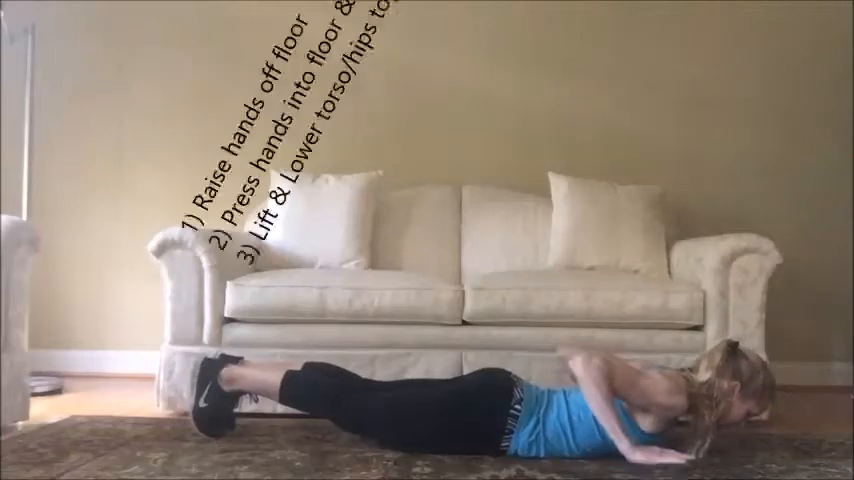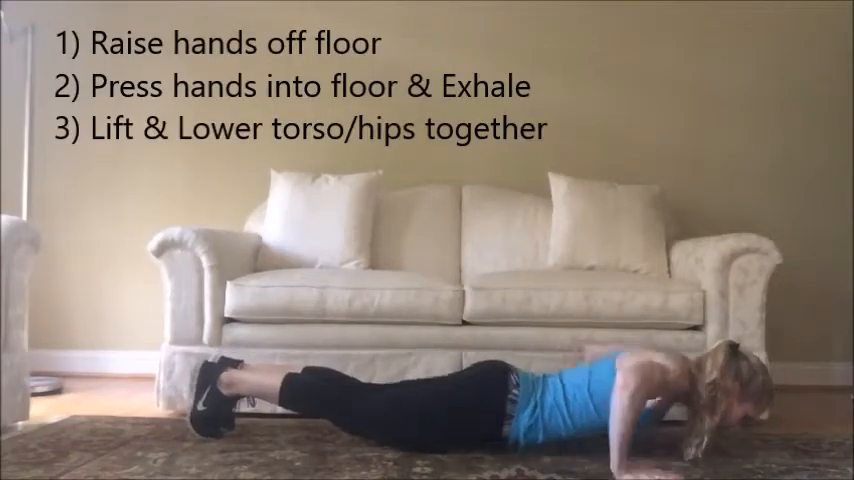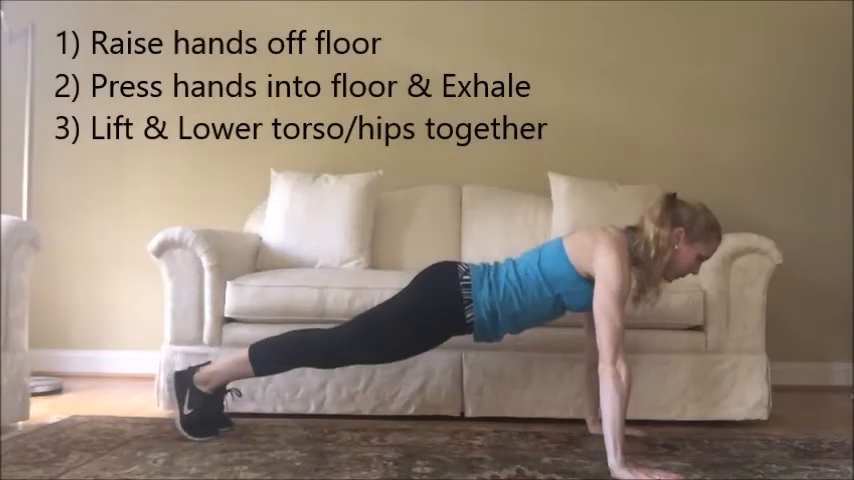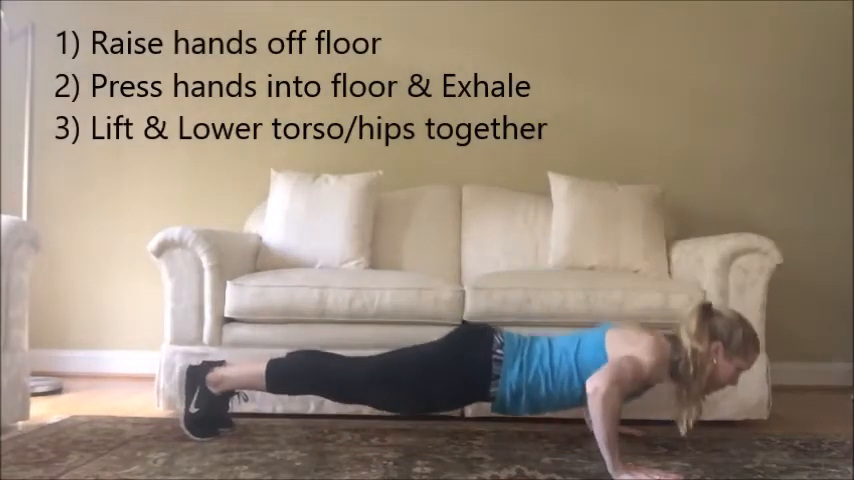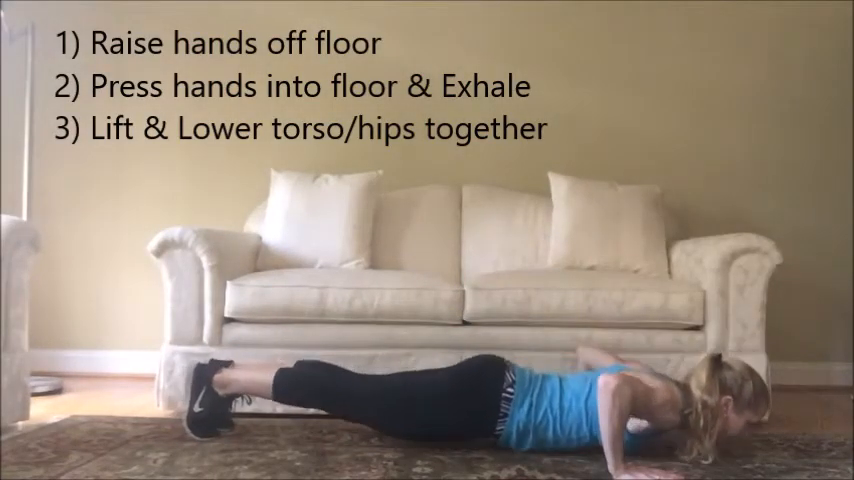
dt=1s
person 1, frame 1
left shoulder: (664, 382)
right shoulder: (671, 396)
left elbow: (572, 355)
right elbow: (587, 364)
right wrist: (628, 446)
left hip: (504, 400)
right hip: (498, 416)
left knee: (362, 395)
right knee: (354, 407)
left ankle: (234, 369)
right ankle: (230, 376)
person 1, frame 2
left shoulder: (666, 370)
right shoulder: (676, 376)
left elbow: (609, 366)
right elbow: (628, 378)
left wrist: (605, 406)
left hip: (504, 393)
right hip: (498, 405)
left knee: (363, 399)
right knee: (356, 409)
left ankle: (234, 371)
right ankle: (228, 380)
person 1, frame 3
left shoulder: (618, 249)
right shoulder: (614, 256)
left elbow: (596, 348)
right elbow: (612, 364)
left wrist: (597, 419)
left hip: (462, 295)
right hip: (455, 299)
left knee: (338, 346)
right knee: (338, 347)
left ankle: (208, 381)
right ankle: (204, 380)
person 1, frame 4
left shoulder: (653, 344)
right shoulder: (654, 354)
right elbow: (600, 389)
left wrist: (607, 427)
left hip: (489, 355)
right hip: (483, 366)
left knee: (351, 377)
right knee: (350, 381)
left ankle: (219, 375)
right ankle: (217, 379)
person 1, frame 5
left shoulder: (658, 383)
right shoulder: (670, 402)
left elbow: (587, 352)
right elbow: (611, 388)
left hip: (498, 387)
right hip: (492, 401)
left knee: (357, 392)
right knee: (355, 396)
left ankle: (226, 375)
right ankle: (222, 381)
